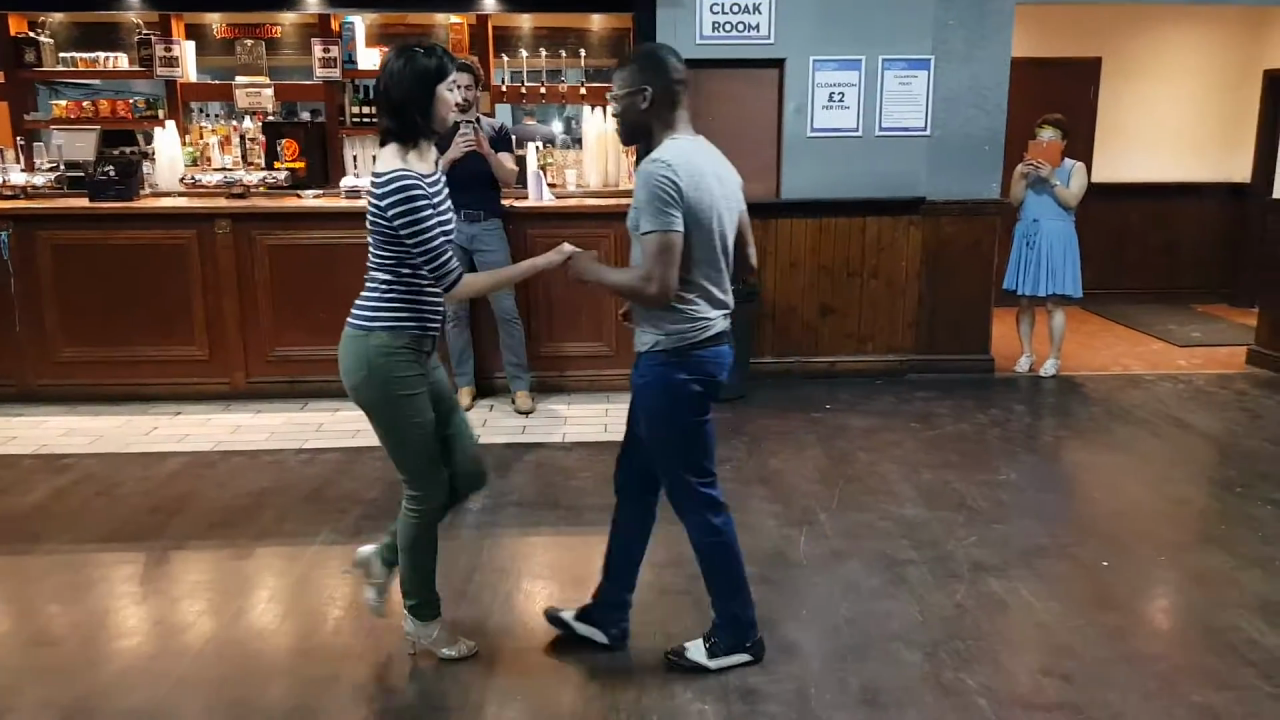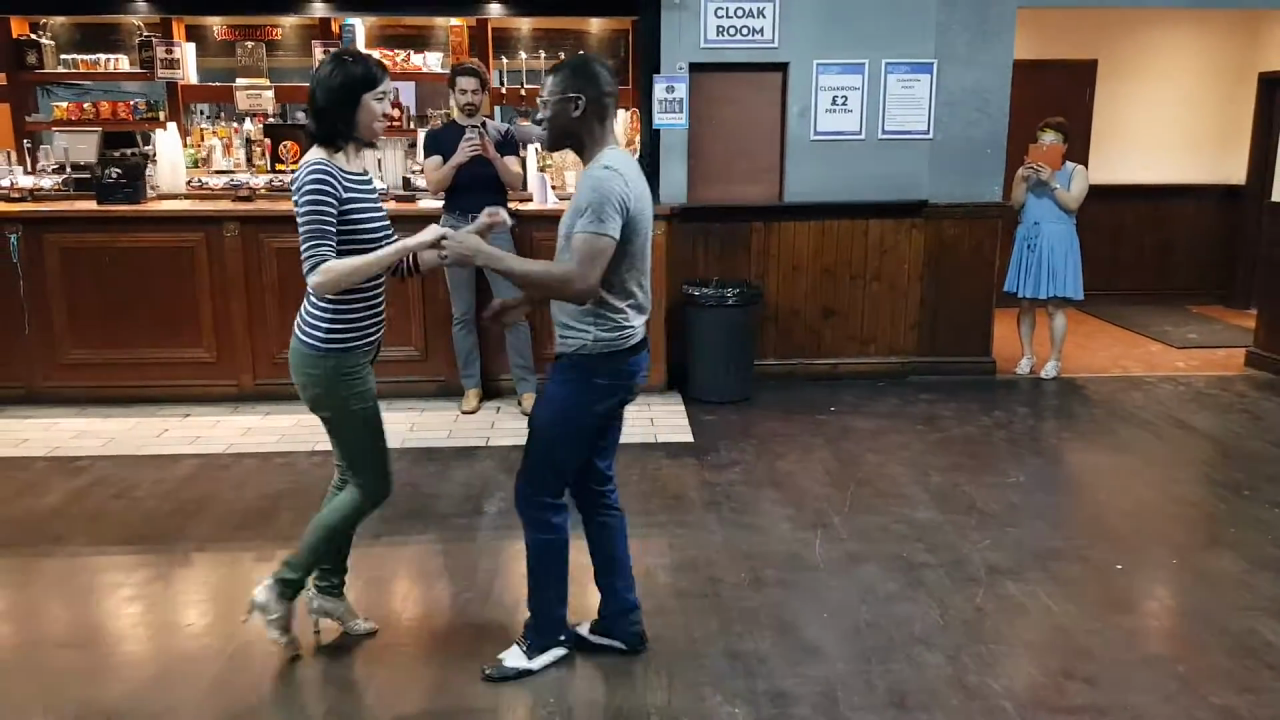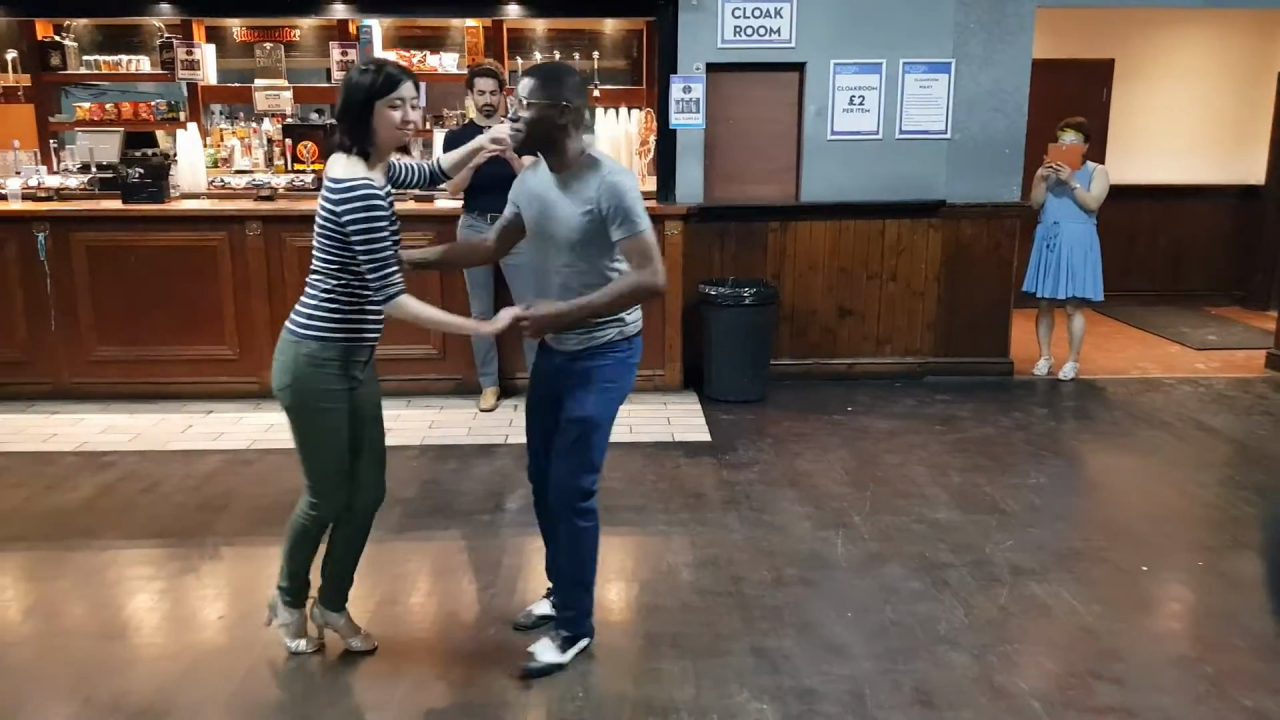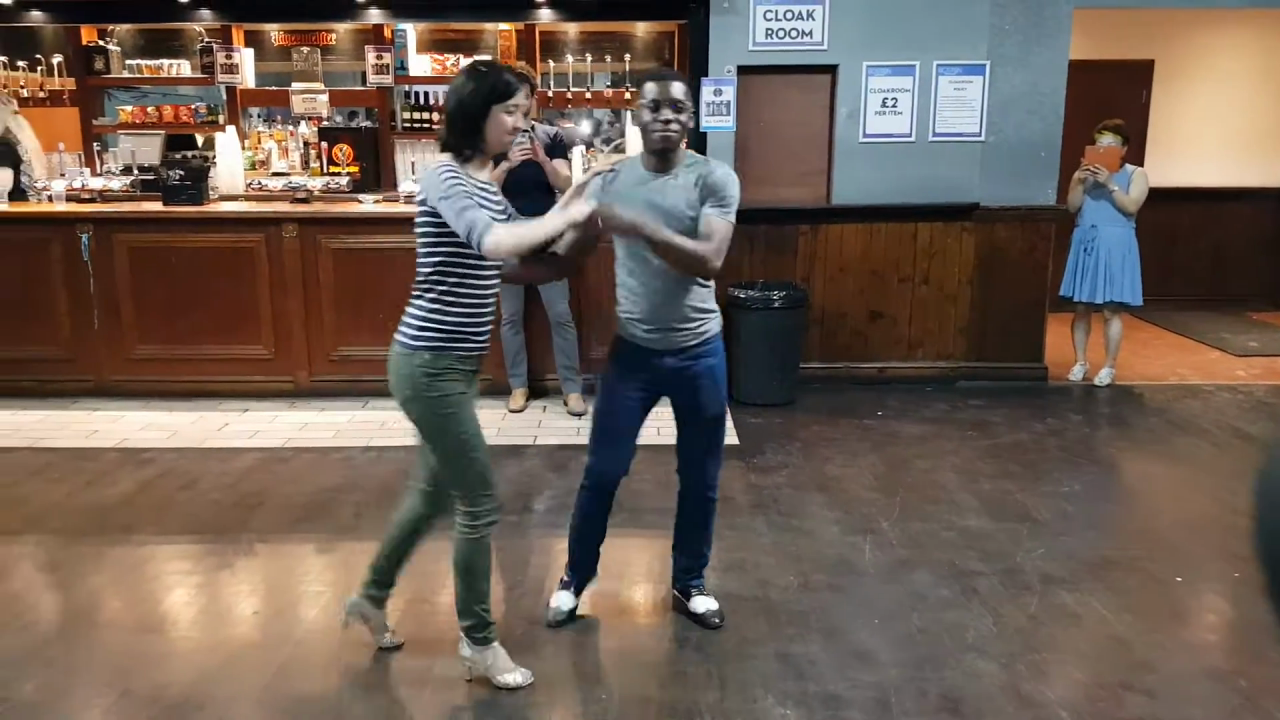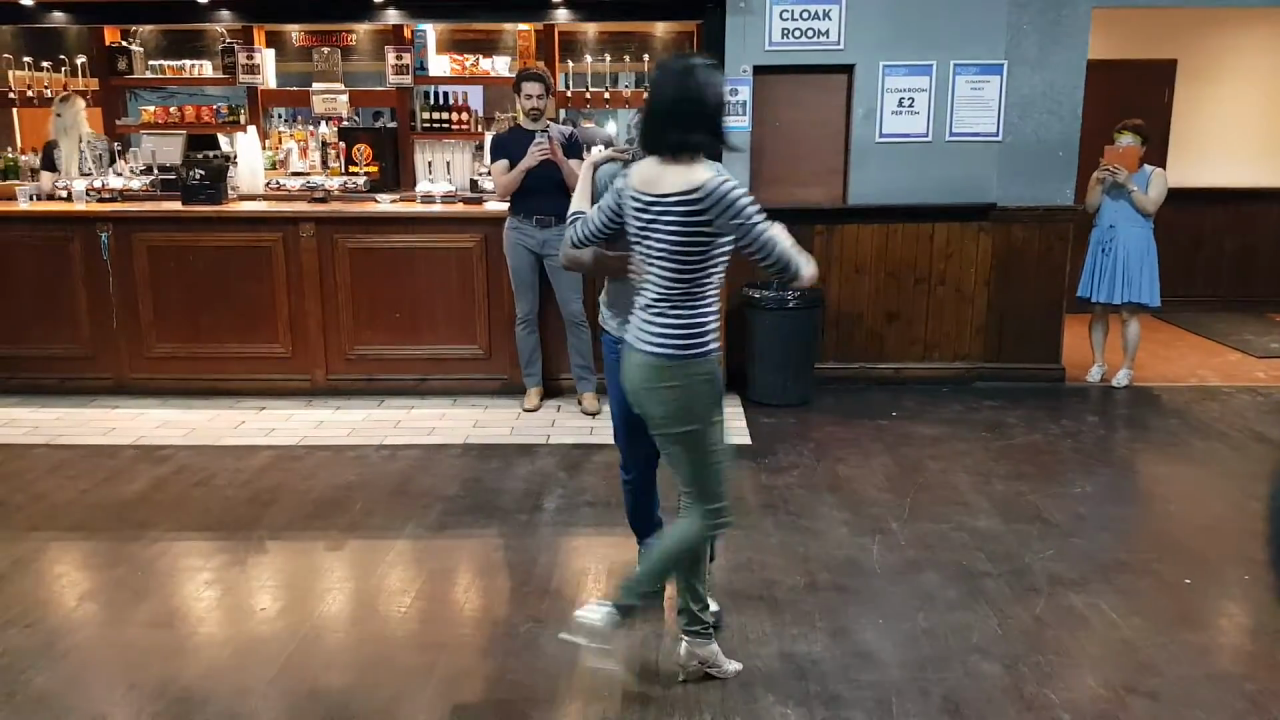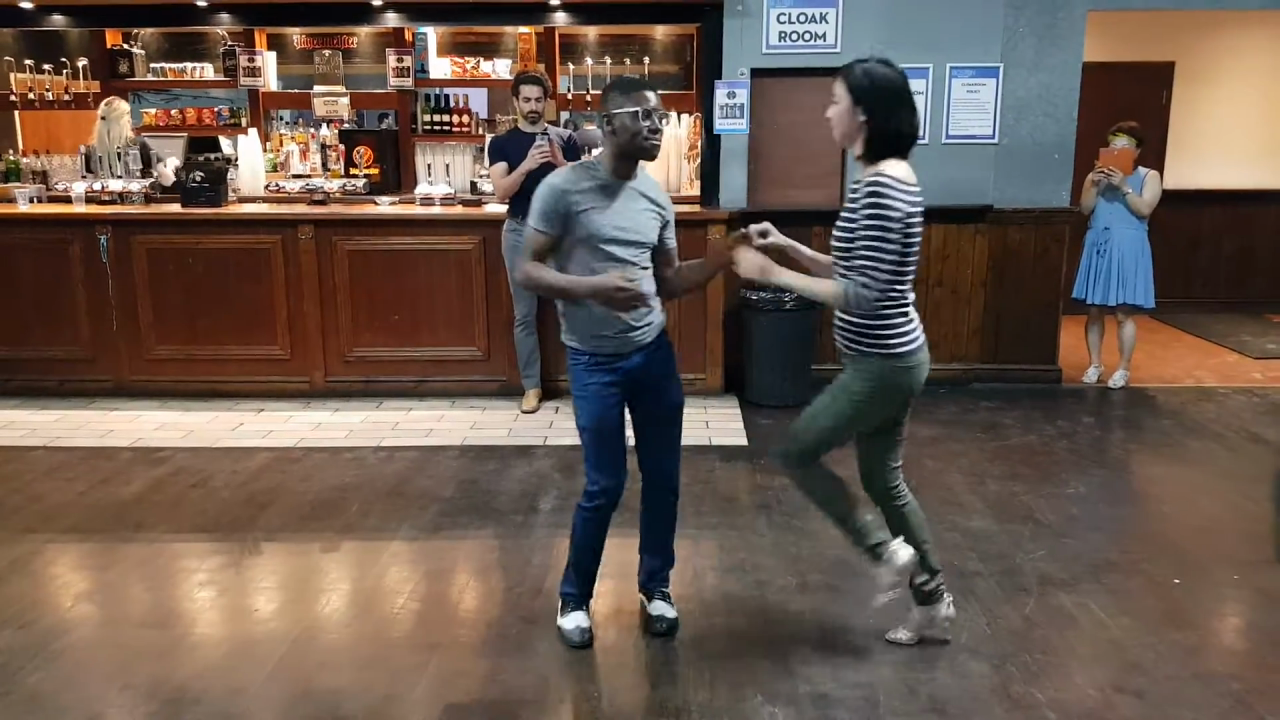
dt=0.5s
person 1, frame 1
left shoulder: (423, 161)
right shoulder: (400, 178)
right elbow: (452, 283)
right wrist: (538, 263)
left hip: (410, 348)
right hip: (384, 353)
left knee: (467, 471)
right knee: (426, 488)
left ankle: (386, 556)
right ankle: (422, 619)
person 1, frame 2
left shoulder: (356, 171)
right shoulder: (320, 174)
left elbow: (392, 263)
right elbow: (320, 277)
right wrist: (405, 244)
left hip: (348, 352)
right hip: (332, 357)
left knee: (354, 475)
right knee: (370, 483)
left ankle: (329, 594)
right ankle: (279, 591)
person 1, frame 3
left shoulder: (370, 172)
right shoulder: (354, 186)
left elbow: (431, 173)
right elbow: (391, 300)
left wrist: (479, 146)
right wrist: (480, 328)
left hip: (353, 358)
right hip: (318, 357)
left knee: (367, 492)
right knee: (327, 495)
left ankle: (332, 604)
right ankle: (290, 601)
person 1, frame 4
left shoulder: (484, 185)
right shoulder: (446, 179)
left elbow: (526, 260)
right elbow: (490, 243)
left wrist: (569, 219)
right wrist: (565, 216)
left hip: (453, 362)
right hip: (431, 364)
left knee: (436, 493)
right knee: (479, 503)
left ankle: (370, 598)
right ankle: (478, 640)
person 1, frame 5
left shoulder: (632, 179)
right shoulder: (717, 190)
left elbow: (579, 237)
right elbow: (797, 274)
left wrist: (584, 177)
right wrist: (781, 242)
left hip: (644, 356)
right hip: (682, 368)
left knee: (693, 498)
right knee: (709, 510)
left ankle: (696, 635)
right ankle: (606, 611)
person 1, frame 6
left shoulder: (879, 187)
right shoulder: (885, 178)
left elbow: (869, 293)
left wrist: (774, 272)
right wrist: (786, 244)
left hip: (879, 364)
right hip: (898, 357)
left knee: (795, 454)
right knee: (884, 479)
left ankle: (885, 552)
right ankle: (931, 601)
person 2, frame 1
left shoulder: (661, 171)
right shoulder: (716, 161)
left elbow: (657, 286)
right elbow: (745, 260)
left wrist: (593, 270)
left hip: (676, 357)
right hip: (704, 343)
left knee: (695, 497)
right knee: (635, 481)
left ankle: (737, 634)
right ankle: (607, 615)
person 2, frame 2
left shoulder: (605, 179)
right shoulder: (616, 169)
left elbow: (579, 282)
left wrist: (486, 255)
right wrist: (527, 298)
left hip: (593, 363)
right hip: (612, 356)
left knee: (538, 494)
right knee: (593, 488)
left ankle: (544, 634)
right ankle: (620, 622)
person 2, frame 3
left shoulder: (610, 184)
right shoulder: (530, 179)
left elbow: (652, 277)
right elbow: (493, 245)
left wrist: (565, 310)
right wrist: (418, 258)
left hip: (604, 354)
right hip: (553, 352)
left knee: (571, 488)
right knee: (542, 479)
left ankle: (572, 627)
right ankle: (564, 591)
person 2, frame 4
left shoulder: (715, 178)
right shoulder: (611, 181)
left elbow: (708, 262)
left wrist: (637, 226)
left hip: (698, 352)
right hip: (634, 352)
left knee: (699, 479)
right knee: (603, 471)
left ankle: (690, 583)
right ankle: (575, 578)
person 2, frame 5
right shoulder: (612, 176)
right elbow: (571, 253)
right wrist: (636, 270)
right hip: (626, 342)
right knee: (636, 464)
right ankle: (650, 554)
person 2, frame 6
left shoulder: (656, 196)
right shoulder: (563, 187)
left elbow: (670, 283)
right elbow: (527, 271)
left wrist: (724, 258)
right wrist: (594, 286)
left hip: (653, 353)
right hip: (593, 360)
left knee: (662, 477)
right knee: (603, 485)
left ankle: (656, 586)
right ankle: (574, 595)
person 3, frame 1
left shoulder: (497, 129)
right shoulder: (435, 131)
left elbow: (510, 178)
left wrist: (487, 152)
right wrist: (451, 153)
left hip: (489, 225)
left knee: (505, 309)
right knee: (455, 310)
left ankle: (519, 385)
right ankle: (464, 383)
person 3, frame 2
left shoulder: (503, 133)
right shoulder: (437, 136)
left elbow: (516, 182)
right elbow: (433, 185)
left wrist: (493, 156)
right wrist: (457, 159)
left hip: (496, 228)
right hip: (456, 228)
right knee: (462, 313)
left ankle: (526, 387)
right ankle: (471, 386)
person 3, frame 3
right shoulder: (457, 137)
right elbow: (452, 186)
left wrist: (510, 156)
right wrist: (475, 160)
right hip: (474, 228)
right knee: (480, 312)
right ankle: (489, 385)
person 3, frame 4
left shoulder: (552, 137)
left elbow: (566, 185)
left wrist: (541, 159)
right wrist: (508, 164)
left knee: (560, 313)
right knee: (511, 314)
left ankle: (572, 387)
right ankle: (518, 386)
person 3, frame 5
left shoulder: (567, 136)
right shoulder: (503, 140)
left elbow: (579, 187)
right elbow: (501, 189)
left wrist: (560, 160)
right wrist: (526, 163)
left hip: (560, 231)
right hip: (521, 232)
left knee: (574, 313)
right knee: (526, 314)
left ankle: (586, 387)
right ankle: (533, 385)
person 3, frame 6
left shoulder: (565, 139)
right shoulder: (501, 143)
right elbow: (501, 191)
left wrist: (560, 162)
right wrist: (526, 165)
right hip: (519, 232)
right knee: (524, 315)
right ankle: (531, 385)
person 4, frame 1
left shoulder: (1075, 168)
right shoulder: (1023, 167)
left elbow: (1071, 201)
right elbow: (1014, 200)
left wrist: (1052, 179)
right wrist: (1023, 177)
left hip: (1056, 238)
right hip: (1027, 236)
left knee: (1054, 303)
right knee: (1025, 301)
left ankle: (1054, 358)
right ankle: (1026, 354)
person 4, frame 2
left shoulder: (1076, 171)
right shoulder: (1025, 170)
left elbow: (1072, 204)
right elbow: (1015, 203)
left wrist: (1052, 182)
right wrist: (1024, 181)
left hip: (1057, 241)
right hip: (1028, 239)
left knee: (1055, 305)
right knee: (1026, 303)
left ankle: (1055, 360)
right ankle: (1027, 356)
person 4, frame 3
left shoulder: (1097, 171)
right shoulder: (1046, 169)
left elbow: (1093, 204)
right elbow: (1035, 203)
left wrist: (1072, 182)
right wrist: (1043, 180)
left hip: (1077, 241)
right hip: (1048, 239)
left knee: (1074, 306)
right knee: (1044, 303)
left ankle: (1073, 361)
right ankle: (1045, 357)
person 4, frame 4
left shoulder: (1136, 174)
right shoulder: (1084, 172)
left elbow: (1131, 207)
right elbow: (1072, 207)
left wrist: (1110, 184)
right wrist: (1081, 183)
left hip: (1115, 245)
right hip: (1085, 243)
left knee: (1111, 311)
right knee: (1081, 308)
left ankle: (1109, 367)
right ankle: (1080, 362)
person 4, frame 5
left shoulder: (1155, 174)
right shoulder: (1102, 172)
left elbow: (1150, 208)
right elbow: (1090, 207)
left wrist: (1129, 185)
right wrist: (1099, 183)
left hip: (1133, 246)
right hip: (1103, 243)
left knee: (1129, 312)
right knee: (1099, 309)
left ankle: (1127, 368)
right ankle: (1098, 363)
person 4, frame 6
left shoulder: (1149, 176)
right shoulder: (1096, 175)
left elbow: (1145, 209)
right elbow: (1085, 209)
left wrist: (1124, 187)
right wrist: (1094, 185)
left hip: (1128, 247)
right hip: (1098, 245)
left knee: (1124, 314)
right knee: (1094, 310)
left ankle: (1124, 369)
right ankle: (1095, 364)
